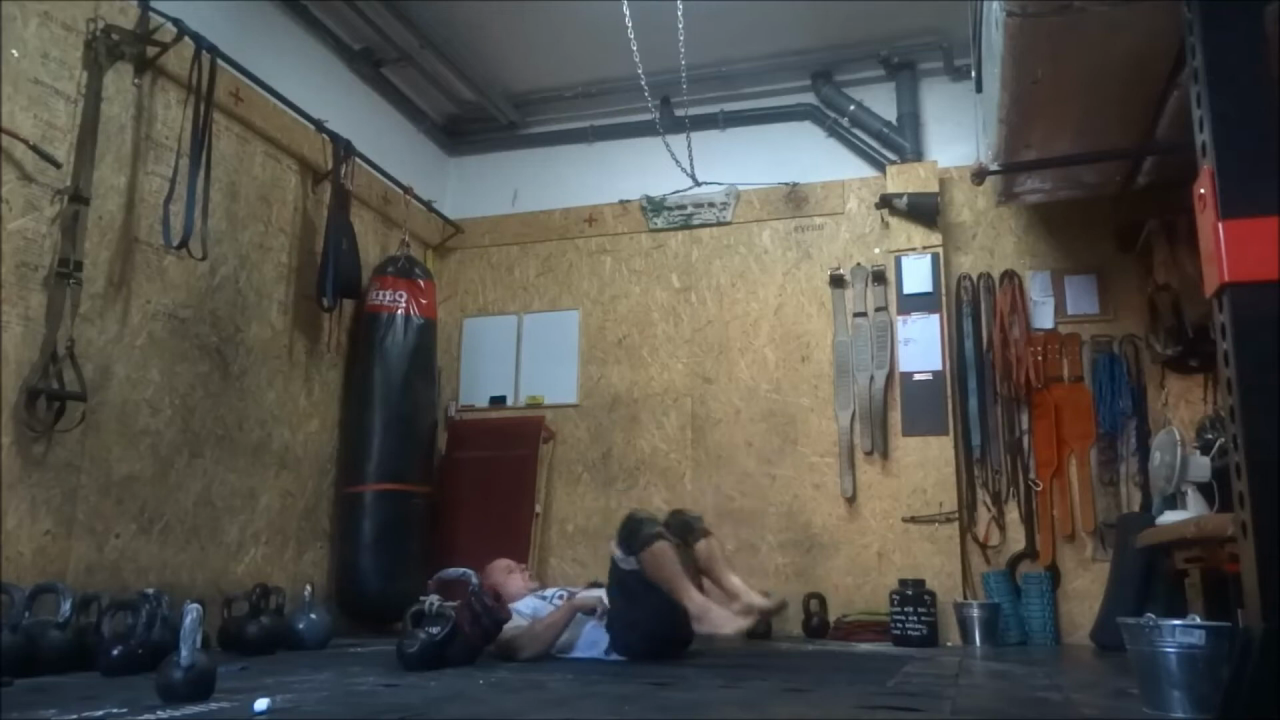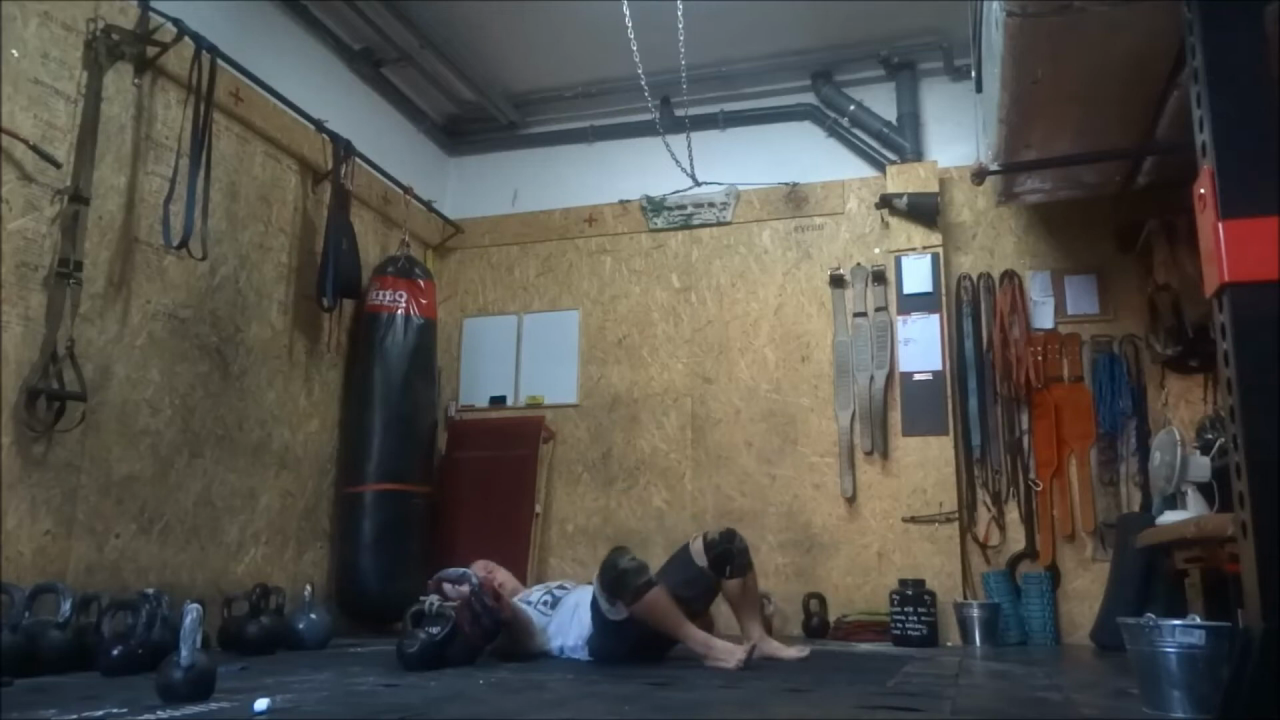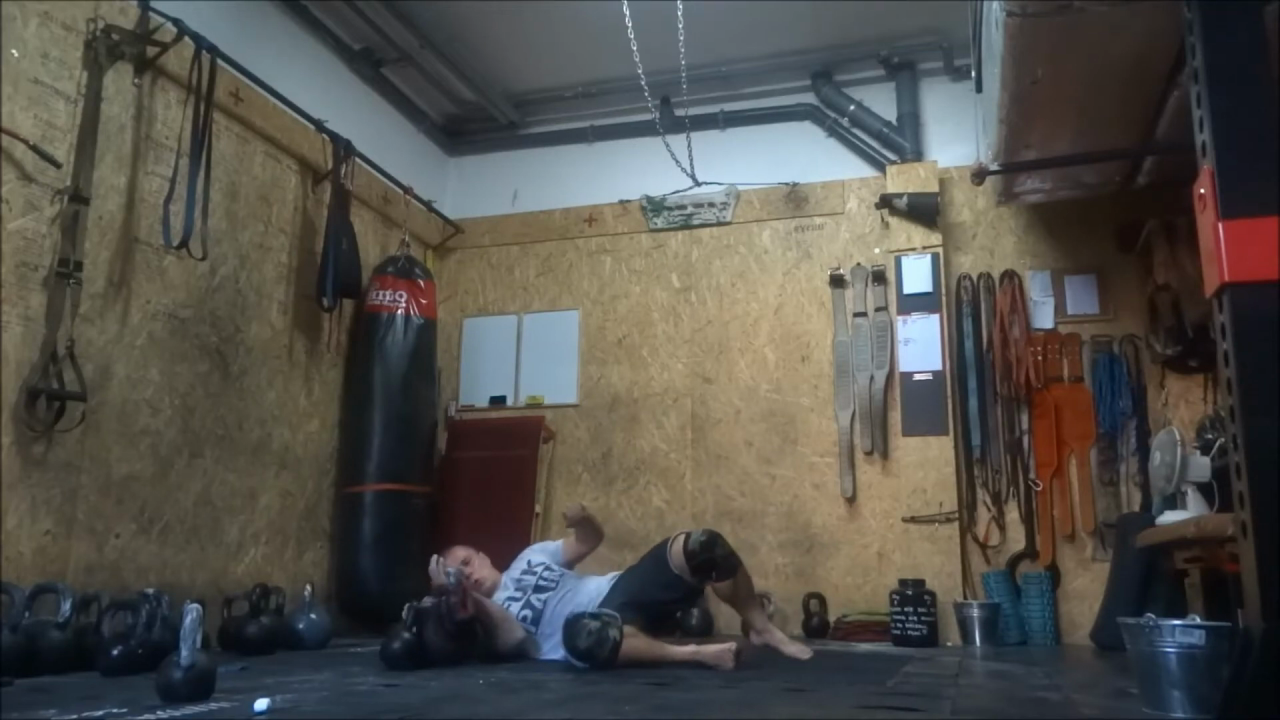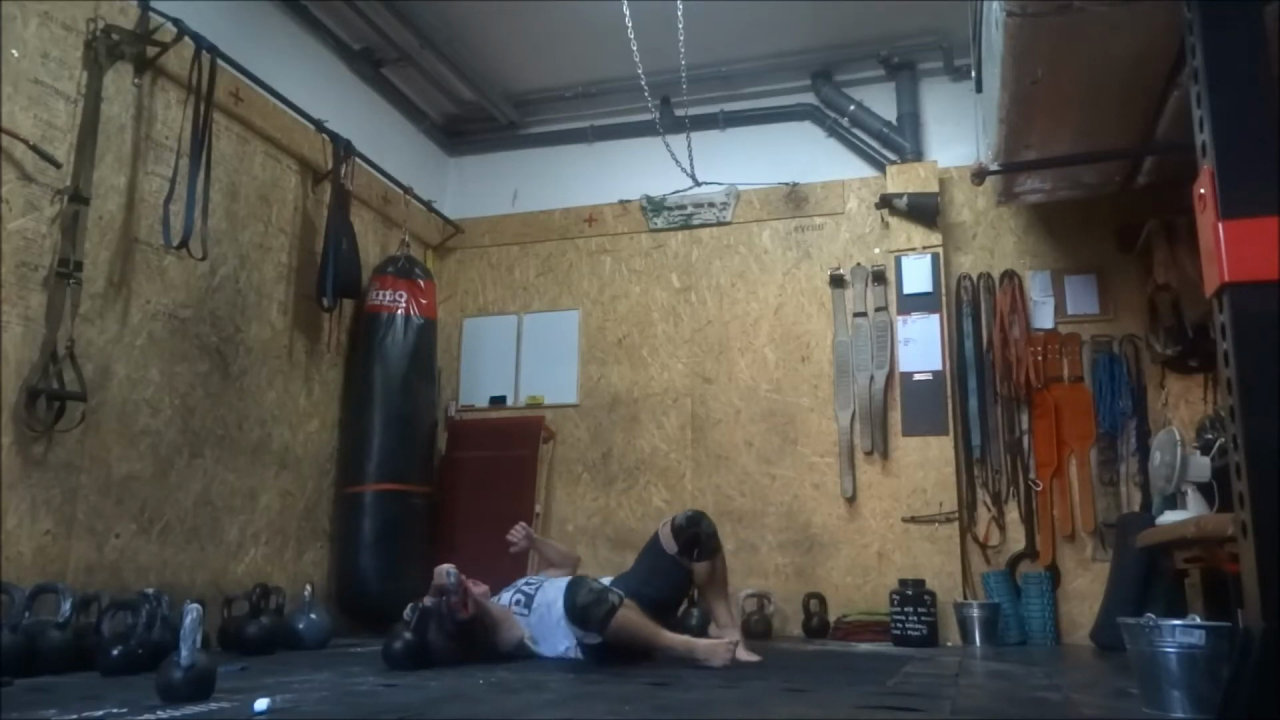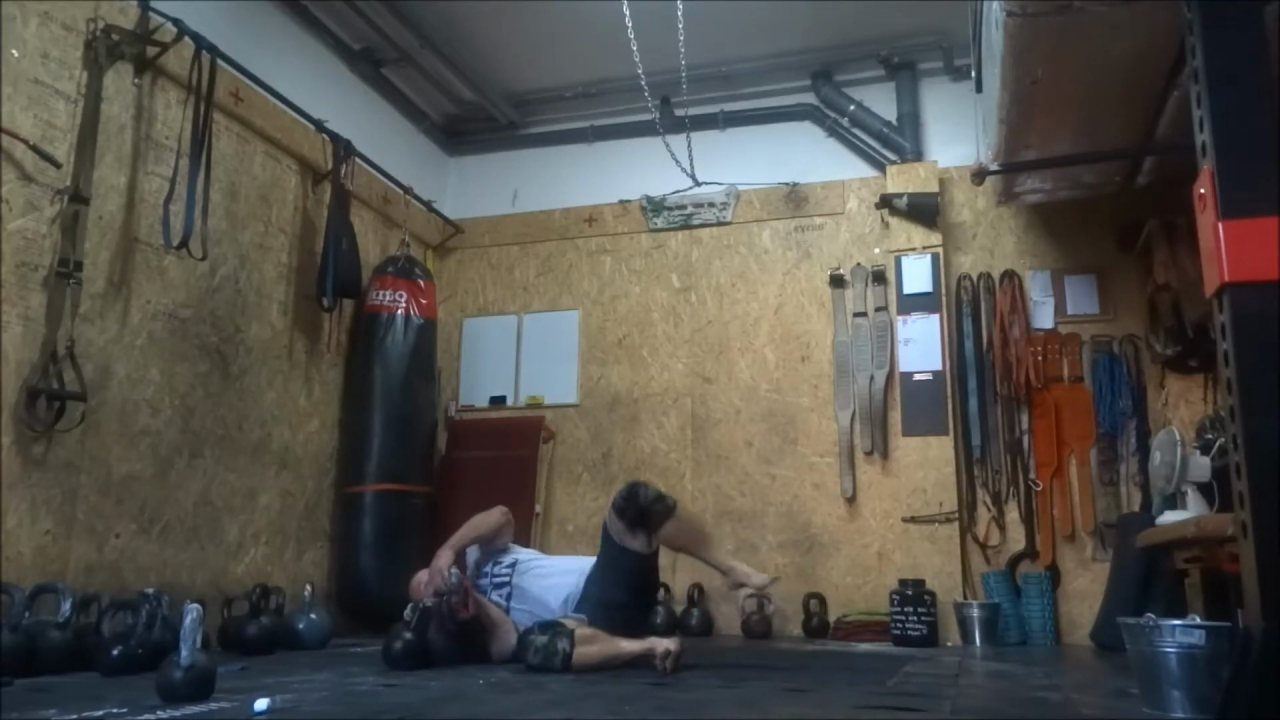
dt=1s
person 1, frame 1
left shoulder: (550, 599)
right shoulder: (511, 616)
right elbow: (521, 649)
right wrist: (574, 605)
left hip: (666, 622)
right hip: (631, 636)
left knee: (679, 520)
right knee: (638, 525)
left ankle: (743, 596)
right ankle: (702, 611)
person 1, frame 2
left shoulder: (550, 589)
right shoulder: (512, 619)
right elbow: (524, 638)
left hip: (649, 623)
right hip: (613, 638)
left knee: (723, 544)
right knee: (619, 563)
left ankle: (757, 639)
right ankle: (708, 647)
person 1, frame 3
left shoulder: (530, 558)
right shoulder: (493, 610)
left elbow: (586, 542)
right elbow: (516, 642)
left wrist: (584, 520)
right wrist: (464, 597)
left hip: (623, 590)
right hip: (599, 626)
left knee: (701, 546)
right knee: (582, 635)
left ankle: (760, 628)
right ankle: (696, 654)
person 1, frame 4
left shoulder: (515, 587)
right shoulder: (487, 617)
left elbow: (569, 563)
right elbow: (511, 638)
left wrist: (532, 540)
right wrist: (463, 596)
left hip: (622, 594)
right hip: (601, 642)
left knee: (691, 526)
right knee: (581, 592)
left ankle: (725, 627)
right ankle: (693, 647)
person 1, frame 5
left shoulder: (479, 558)
right shoulder: (466, 608)
left elbow: (501, 516)
right elbow: (506, 648)
left wrist: (447, 548)
right wrist: (470, 602)
left hip: (603, 579)
right hip: (588, 618)
left knee: (635, 499)
right knee: (536, 645)
left ankle: (730, 569)
right ankle: (647, 647)
